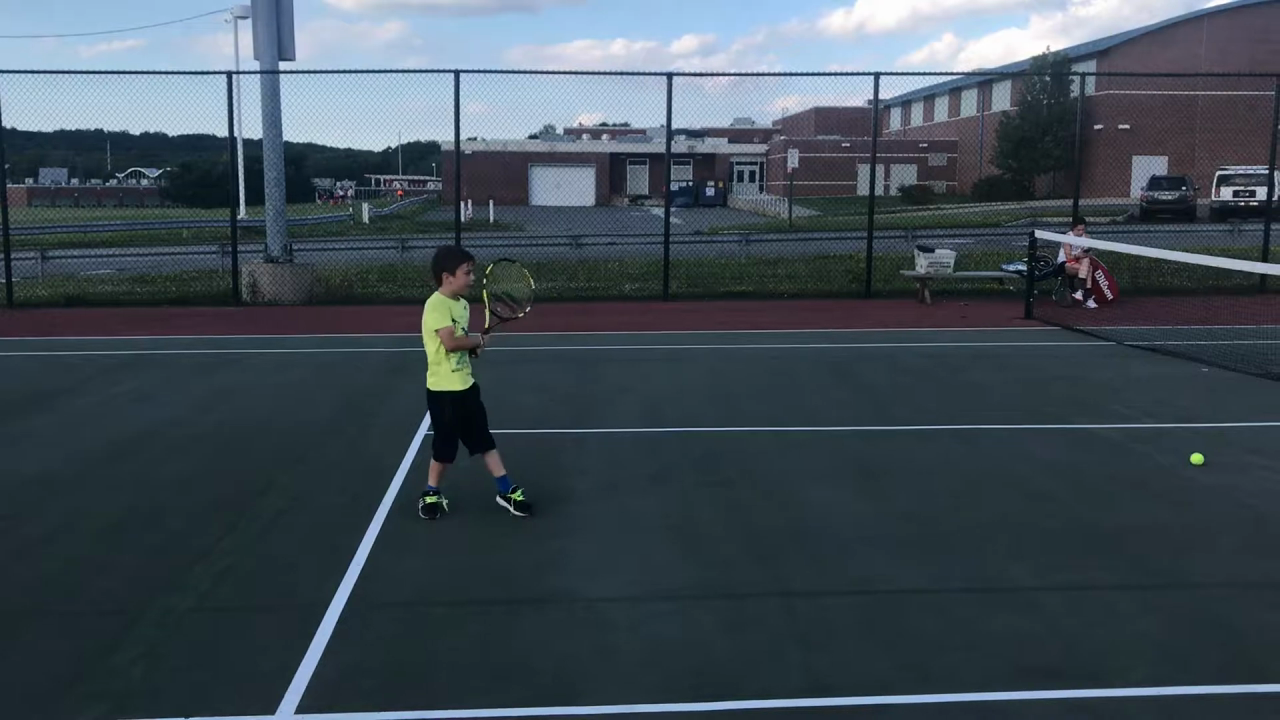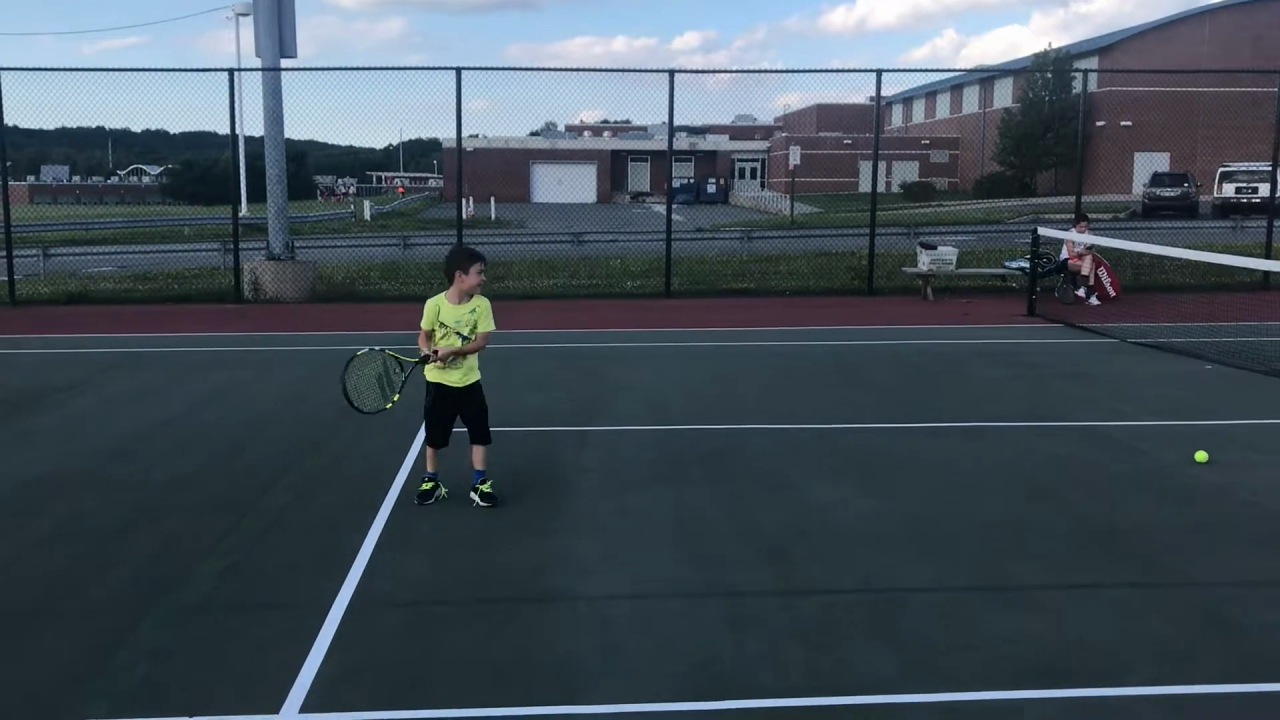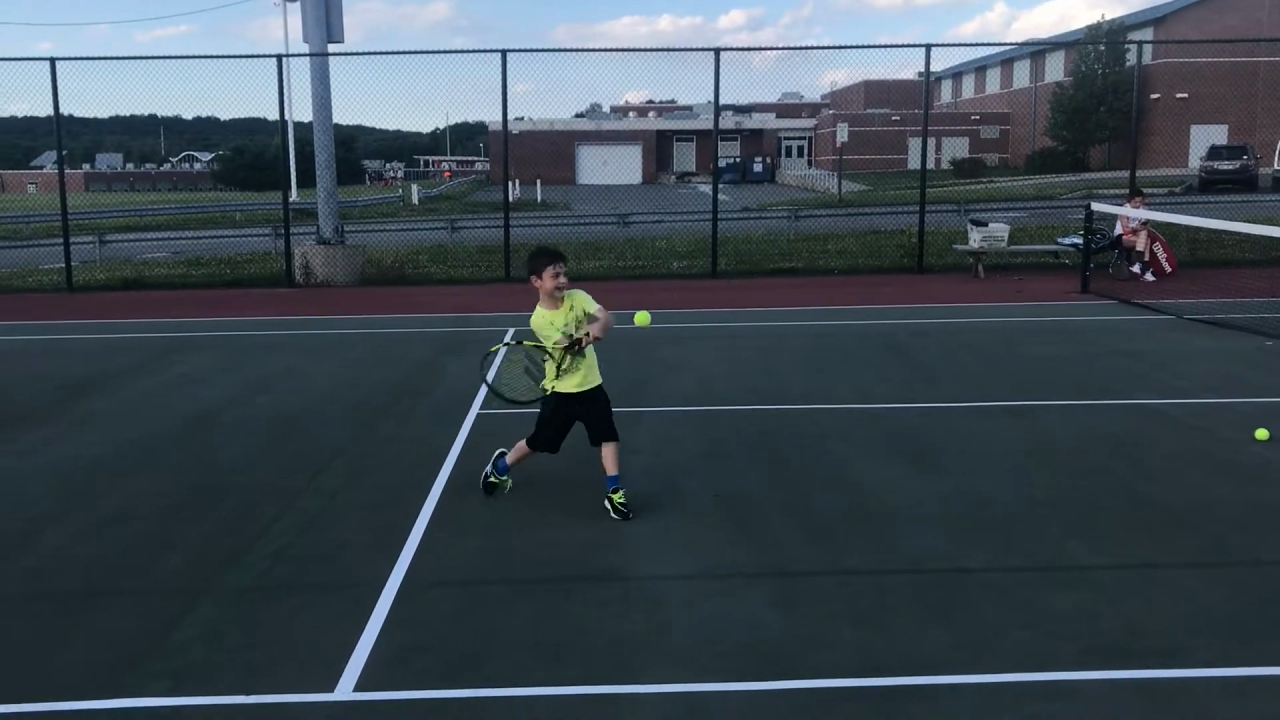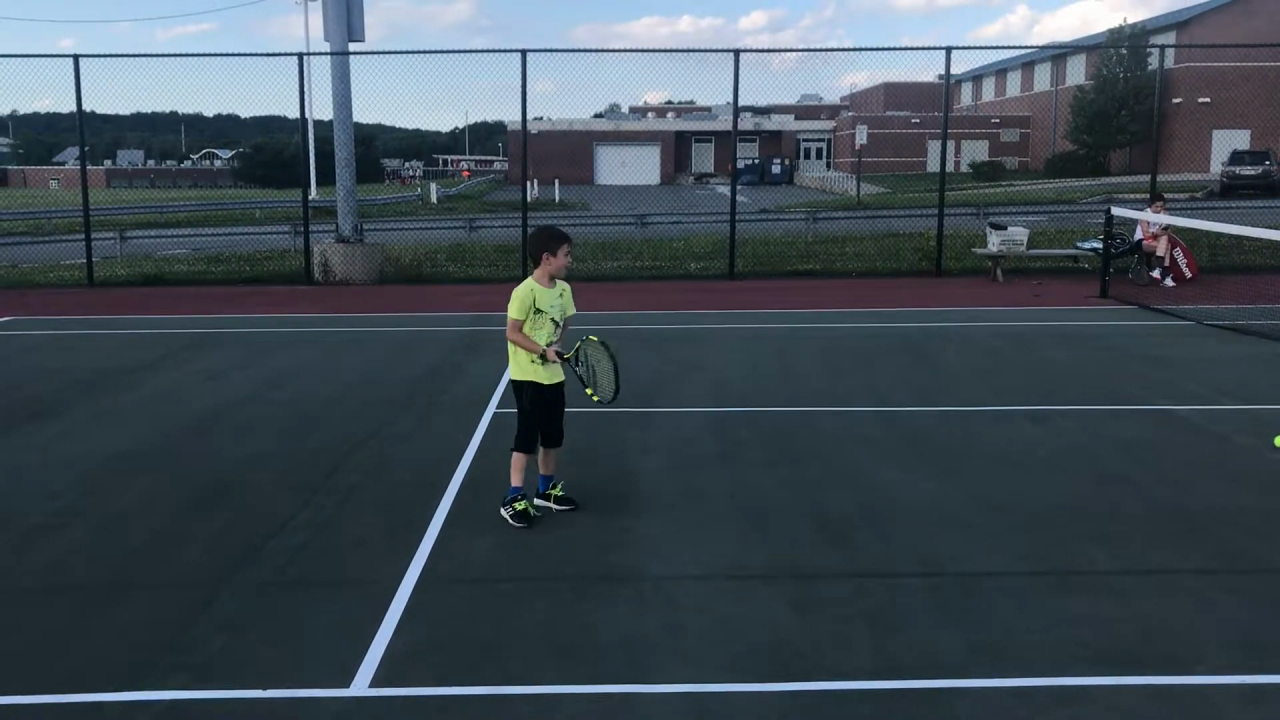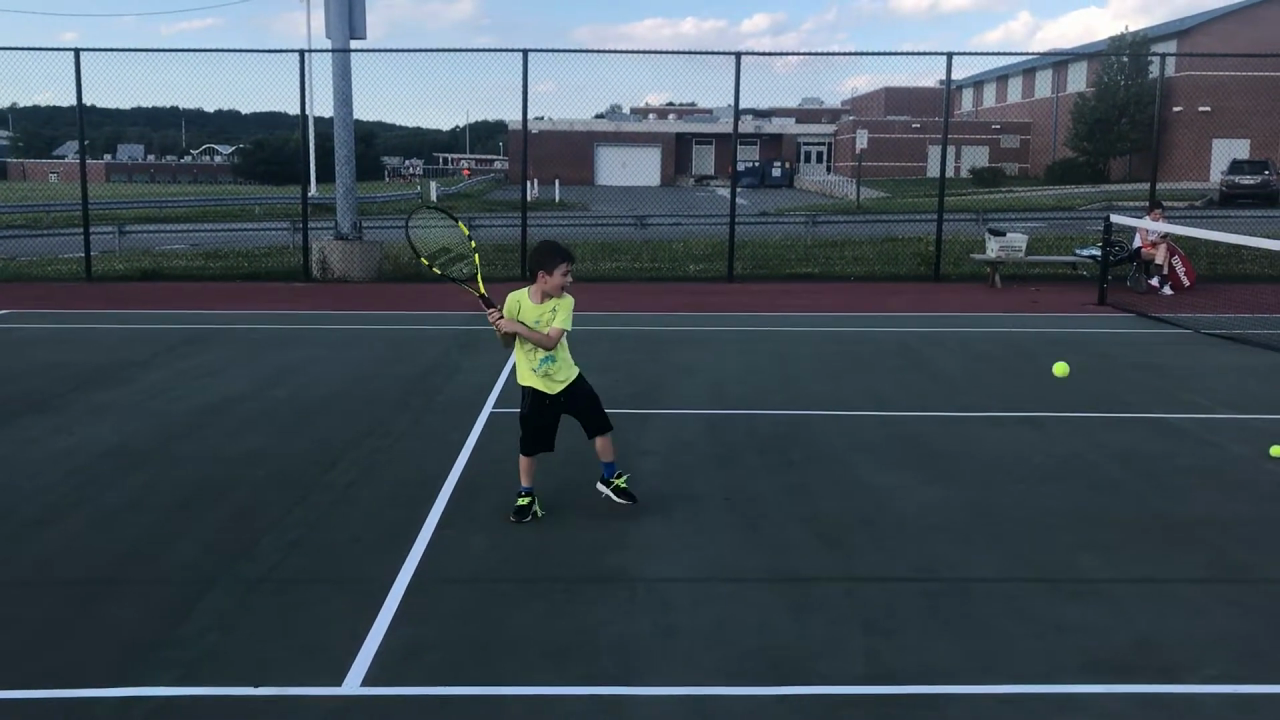
dt=1s
person 1, frame 1
left shoulder: (462, 303)
right shoulder: (436, 304)
right elbow: (450, 342)
left wrist: (472, 344)
right wrist: (477, 340)
left hip: (466, 385)
right hip: (444, 390)
left knee: (484, 440)
right knee: (444, 447)
left ankle: (507, 491)
right ankle: (431, 494)
person 1, frame 2
left shoulder: (481, 305)
right shoulder: (434, 304)
left elbow: (482, 342)
right elbow: (424, 336)
left wrist: (453, 351)
right wrist: (427, 351)
left hip: (468, 380)
right hip: (439, 380)
left knee: (480, 433)
right knee: (434, 434)
left ankle: (479, 484)
right ankle: (431, 480)
person 1, frame 3
left shoulder: (578, 297)
right shoulder: (539, 319)
left elbow: (605, 318)
right elbow: (567, 346)
left wrist: (596, 328)
right wrist: (582, 338)
left hip: (589, 384)
right hip: (559, 389)
left knee: (608, 435)
right knee: (539, 441)
left ankle: (614, 492)
right ankle: (501, 466)
person 1, frame 4
left shoulder: (564, 289)
right shoulder: (524, 292)
right elbow: (512, 333)
left wrist: (556, 348)
right wrist: (543, 351)
left hip: (553, 377)
right hip: (528, 378)
left knee: (552, 436)
right knee: (526, 438)
left ankle: (546, 489)
right ankle: (514, 499)
person 1, frame 5
left shoulder: (565, 301)
right shoulder: (515, 299)
left elbow: (549, 341)
right elbow: (509, 343)
left wrist: (518, 328)
right wrist: (501, 328)
left hip: (569, 379)
right hip: (535, 386)
left knee: (601, 426)
right knee: (530, 445)
left ankle: (609, 478)
right ankle: (526, 495)
